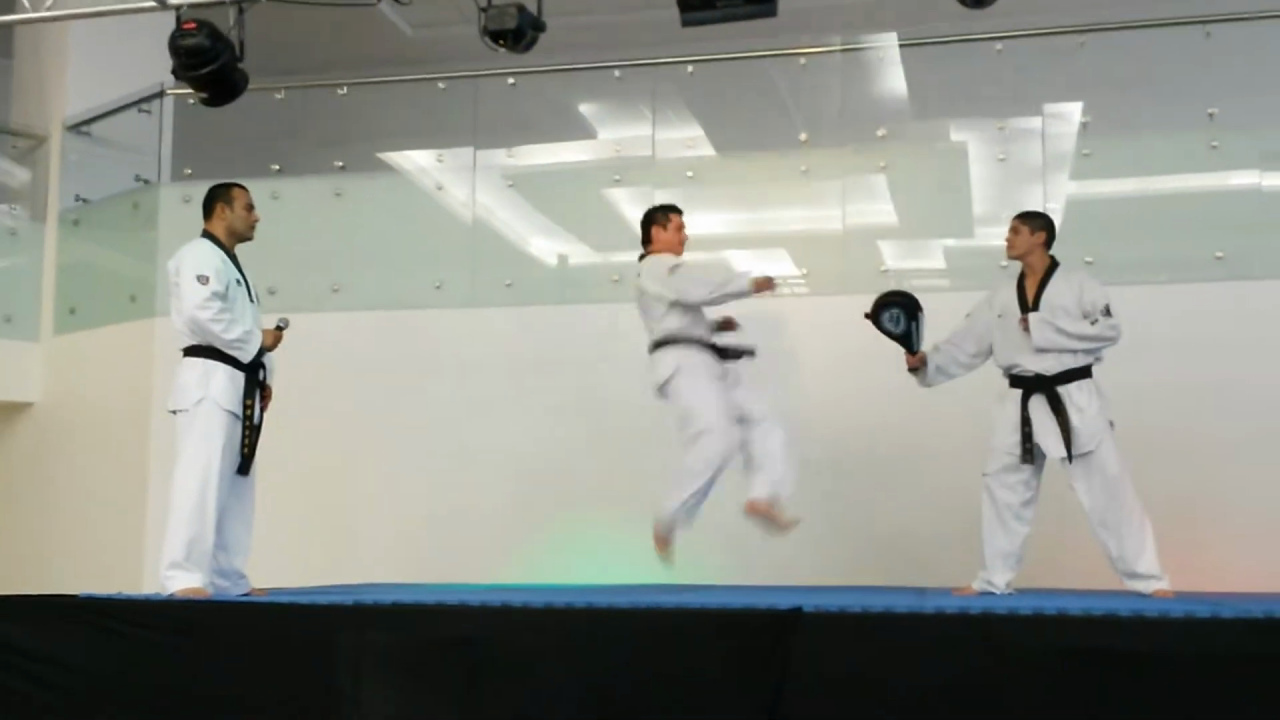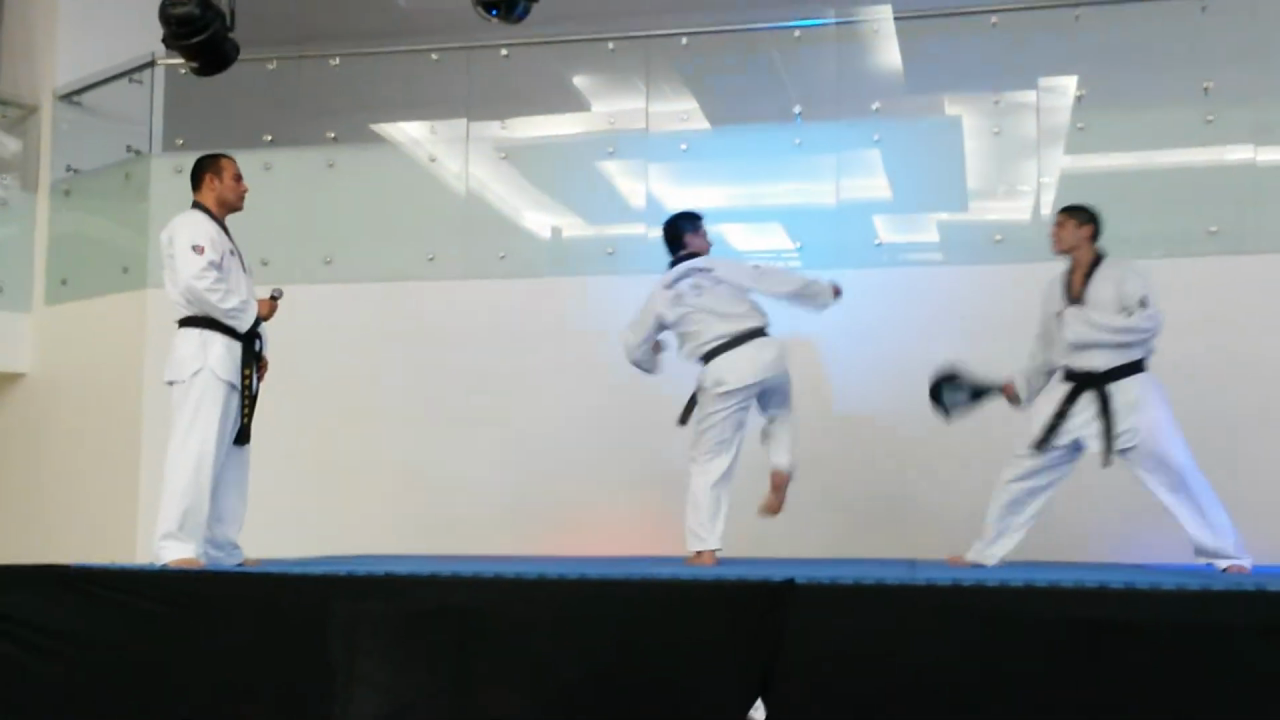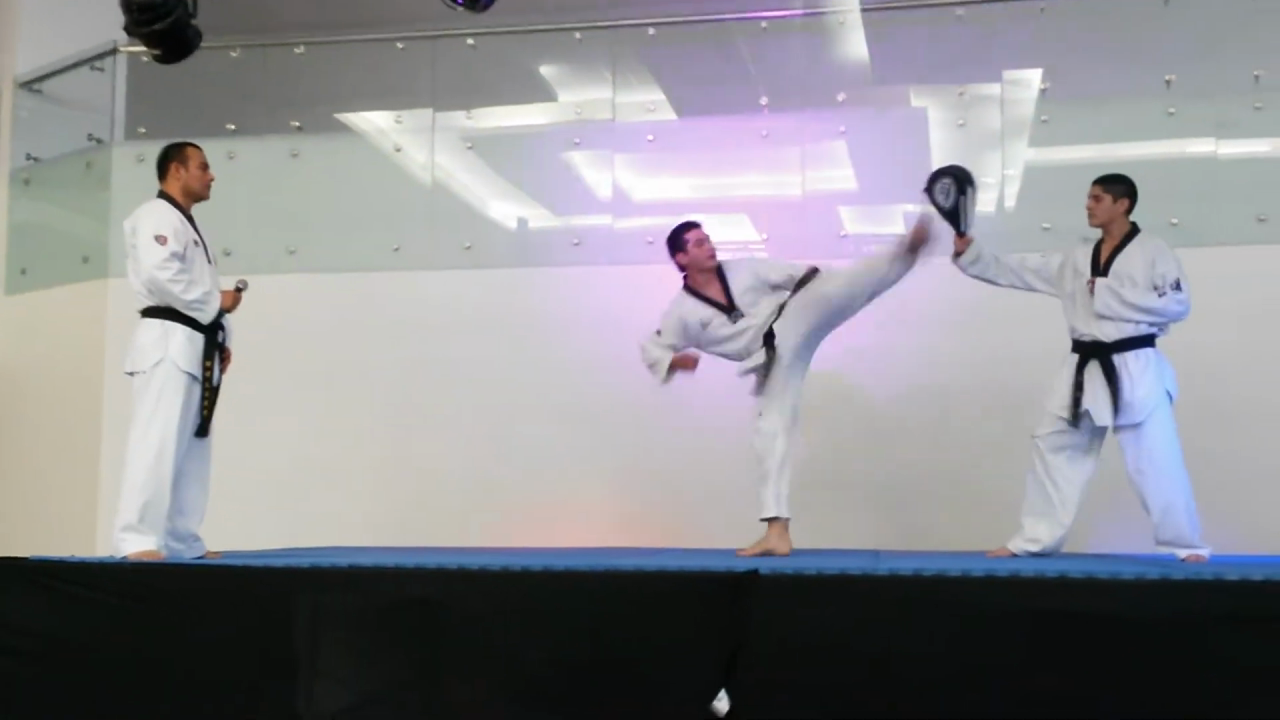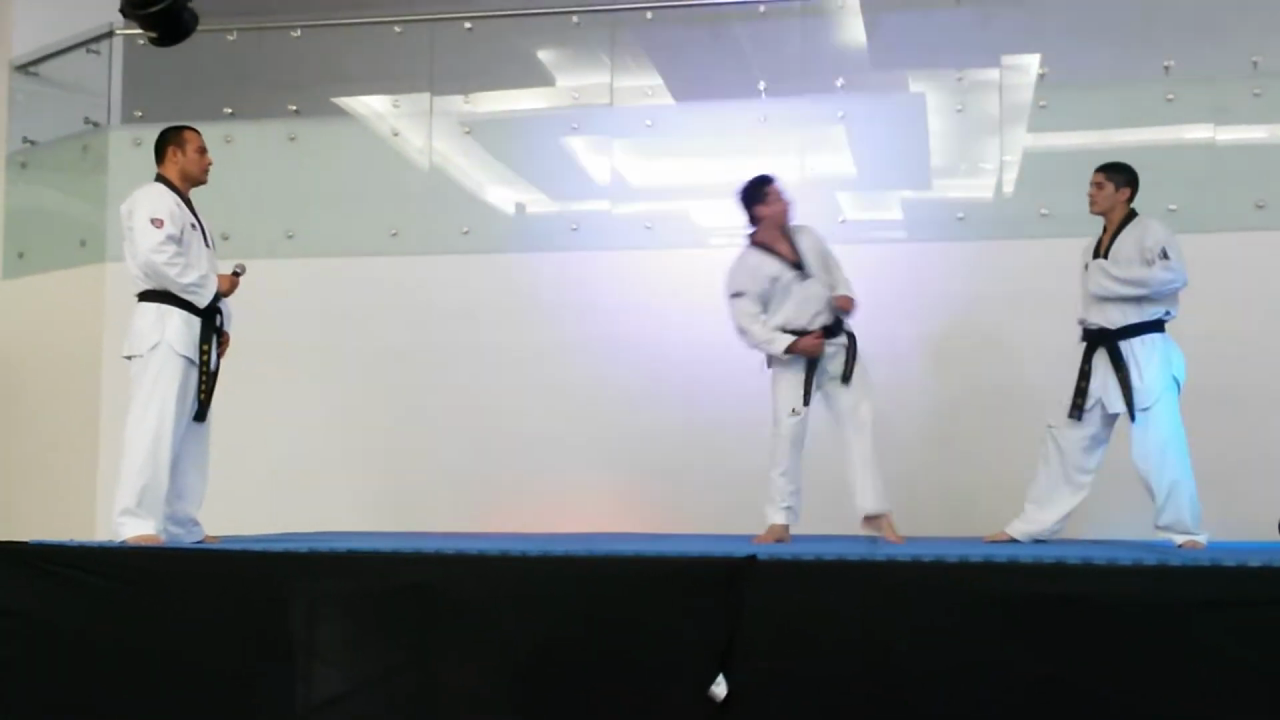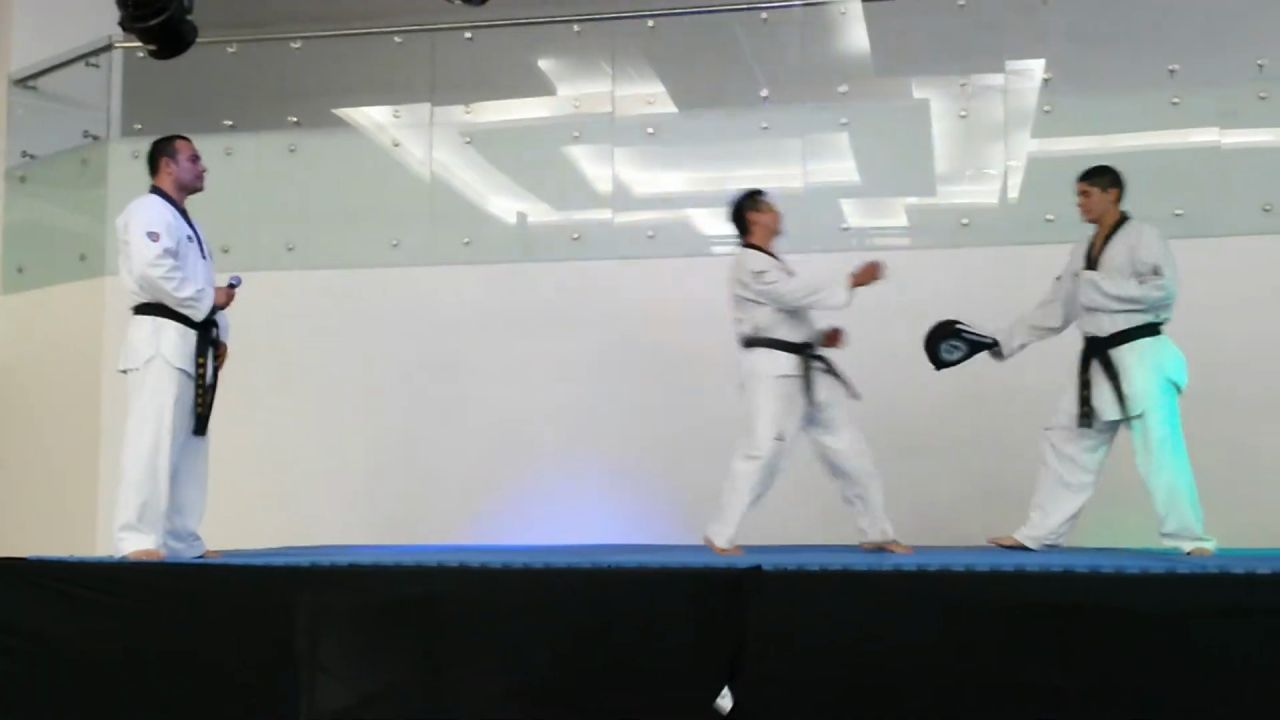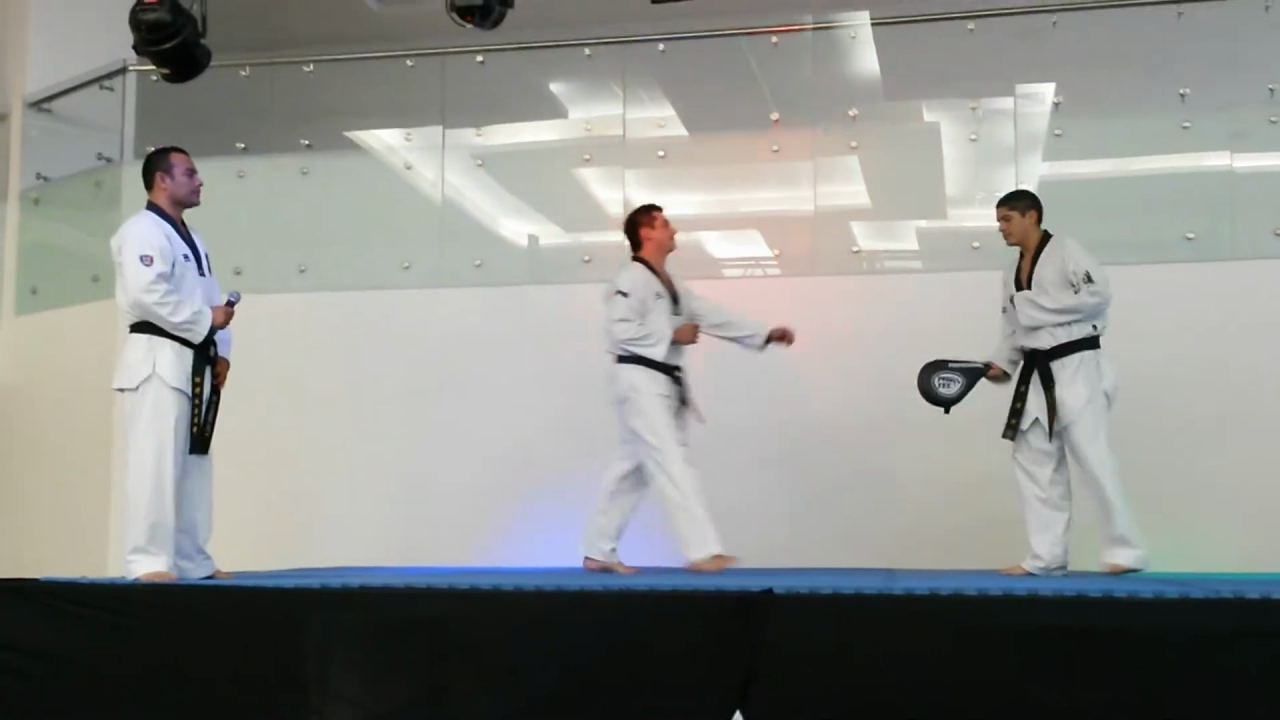
dt=0.5s
person 1, frame 1
left shoulder: (232, 266)
right shoulder: (199, 255)
right elbow: (201, 314)
left wrist: (262, 377)
right wrist: (257, 341)
left hip: (237, 385)
right hip: (210, 382)
left knee: (236, 485)
right knee: (200, 479)
left ankle: (227, 577)
right ankle: (183, 577)
person 1, frame 2
left shoulder: (221, 235)
right shoulder: (191, 226)
right elbow: (197, 283)
left wrist: (255, 348)
right wrist: (253, 311)
left hip: (231, 355)
right hip: (206, 351)
left knee: (230, 454)
right knee: (196, 449)
left ankle: (220, 548)
right ankle: (176, 547)
person 1, frame 3
left shoulder: (188, 227)
right shoulder: (156, 216)
right elbow: (160, 275)
left wrist: (219, 338)
right wrist: (216, 302)
left hip: (194, 346)
right hip: (168, 343)
left knee: (191, 447)
right knee: (157, 440)
left ankle: (181, 540)
right ankle: (136, 539)
person 1, frame 4
left shoulder: (188, 211)
right shoulder: (153, 200)
right elbow: (156, 257)
left wrist: (219, 322)
right wrist: (212, 286)
left hip: (193, 330)
right hip: (166, 326)
left knee: (189, 430)
right knee: (155, 425)
left ankle: (180, 524)
right ankle: (136, 523)
person 1, frame 5
left shoulder: (186, 222)
right shoulder: (148, 211)
right elbow: (152, 271)
left wrist: (217, 333)
right wrist: (207, 300)
left hip: (191, 343)
right hip: (161, 339)
left knee: (189, 444)
right knee: (153, 439)
left ankle: (181, 539)
right ankle: (137, 539)
person 1, frame 6
left shoulder: (192, 239)
right shoulder: (142, 230)
left elbow: (208, 300)
right elbow: (145, 294)
left wrist: (220, 349)
right wrist: (204, 320)
left hip: (192, 363)
right hip: (158, 359)
left knee: (193, 464)
right knee: (157, 462)
left ankle: (191, 559)
right ankle: (148, 560)
person 2, frame 1
left shoulder: (1078, 283)
right shoulder: (1000, 298)
left elbow: (1109, 330)
right elbow: (966, 346)
left wrist: (1043, 327)
right wrist: (925, 362)
left hip: (1073, 398)
right hip: (1023, 403)
left knee: (1109, 488)
right knee: (1003, 486)
left ankle: (1148, 579)
right ankle: (994, 579)
person 2, frame 2
left shoulder: (1123, 275)
right shoulder: (1057, 286)
left elbow: (1147, 323)
right elbow: (1049, 350)
left wrist: (1080, 322)
right wrist: (1022, 387)
left hip: (1128, 392)
right hip: (1075, 396)
left knee: (1176, 472)
right knee: (1027, 469)
left ankle: (1225, 555)
right ankle: (985, 552)
person 2, frame 3
left shoulder: (1153, 251)
right shoulder: (1077, 257)
left elbow: (1177, 305)
right elbow: (1019, 272)
left wrist: (1110, 294)
right wrist: (969, 253)
left hip: (1135, 368)
right hip: (1085, 368)
left knee: (1154, 460)
right knee: (1053, 447)
left ankle: (1186, 544)
right ankle: (1035, 539)
person 2, frame 4
left shoulder: (1150, 232)
right shoulder: (1094, 247)
left elbow: (1171, 276)
left wrist: (1105, 277)
left hip: (1144, 353)
right hip: (1098, 356)
left knee: (1159, 448)
right knee: (1068, 438)
left ankle: (1184, 530)
right ankle: (1033, 525)
person 2, frame 5
left shoulder: (1142, 237)
right shoulder: (1083, 250)
left elbow: (1162, 291)
right elbow: (1052, 309)
left wrist: (1099, 289)
right wrist: (1005, 342)
left hip: (1139, 355)
right hip: (1098, 361)
left knee: (1159, 452)
right knee: (1067, 442)
left ankle: (1191, 537)
right ankle: (1039, 532)
person 2, frame 6
left shoulder: (1066, 250)
right shoulder: (1015, 271)
left elbow: (1096, 296)
left wrist: (1036, 305)
right wrist: (1002, 363)
left hip: (1076, 367)
right hip: (1037, 375)
left knee: (1094, 459)
right knee: (1036, 464)
left ankle: (1124, 549)
right ankle: (1046, 557)
person 3, frame 1
left shoulder: (658, 273)
right shoulder: (659, 269)
right elbow: (698, 287)
left wrist: (715, 326)
right wrist: (751, 283)
left hip: (704, 363)
right hip: (684, 365)
left knee: (764, 422)
right knee: (718, 441)
left ankle: (763, 499)
right ankle: (670, 520)
person 3, frame 2
left shoulder: (660, 295)
right shoulder: (724, 267)
left elbow: (636, 352)
right elbow: (788, 284)
left wrist: (655, 355)
right wrist: (826, 293)
left hip: (725, 374)
right hip: (766, 354)
left knee: (709, 460)
right knee: (778, 410)
left ankle: (704, 549)
right ankle: (781, 468)
person 3, frame 3
left shoulder: (740, 270)
right shoulder: (678, 312)
left elbow: (788, 273)
right elbow: (651, 351)
right wrist: (672, 362)
left hip: (791, 327)
right hip: (769, 364)
left knee: (828, 292)
right knee: (771, 436)
left ankle: (905, 250)
right ankle: (778, 533)
person 3, frame 4
left shoulder: (806, 237)
right shoulder: (746, 267)
left elbow: (835, 276)
right elbow: (749, 325)
left wrist: (844, 296)
right wrist: (792, 346)
left hip: (835, 344)
right hip: (794, 357)
left knee: (859, 424)
right knee: (788, 432)
left ankle: (874, 511)
right ankle: (781, 520)
person 3, frame 5
left shoulder: (767, 263)
right shoulder: (749, 264)
right elbow: (799, 294)
left wrist: (819, 338)
right wrist: (851, 283)
left hip: (804, 368)
right hip: (771, 368)
left knee: (848, 448)
right knee: (761, 450)
left ankle: (878, 533)
right ankle: (721, 535)
person 3, frame 6
left shoulder: (671, 285)
right shoulder: (632, 279)
left elbow: (714, 320)
right elbow: (620, 333)
left wrist: (766, 334)
right wrist: (672, 335)
left hip: (661, 384)
right hip: (640, 383)
left knee: (632, 470)
right knee: (673, 465)
left ankle: (599, 553)
right ankle: (703, 552)
